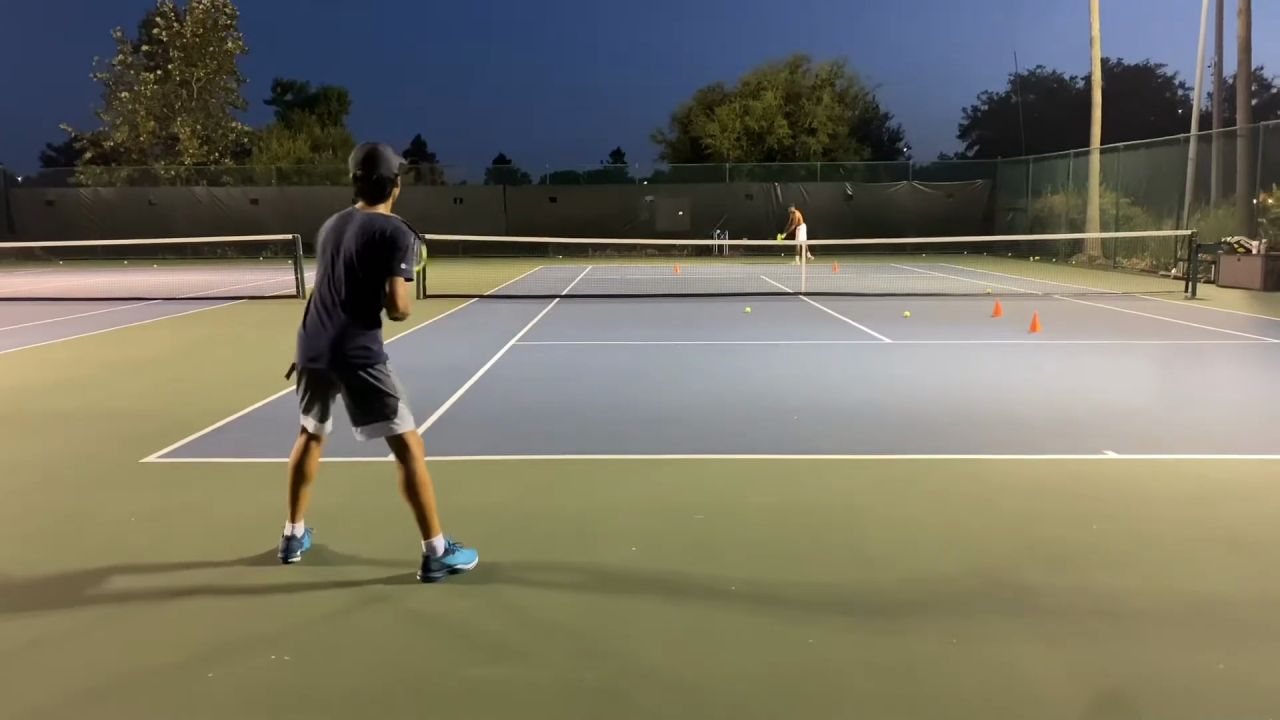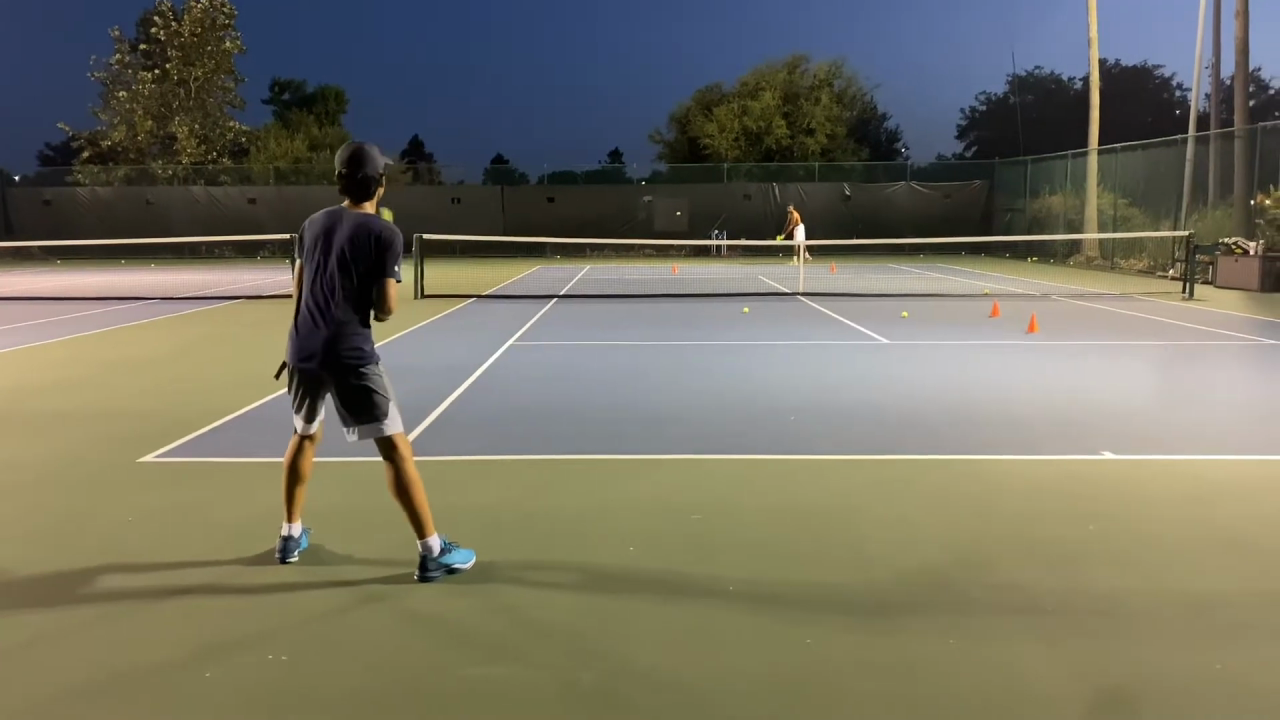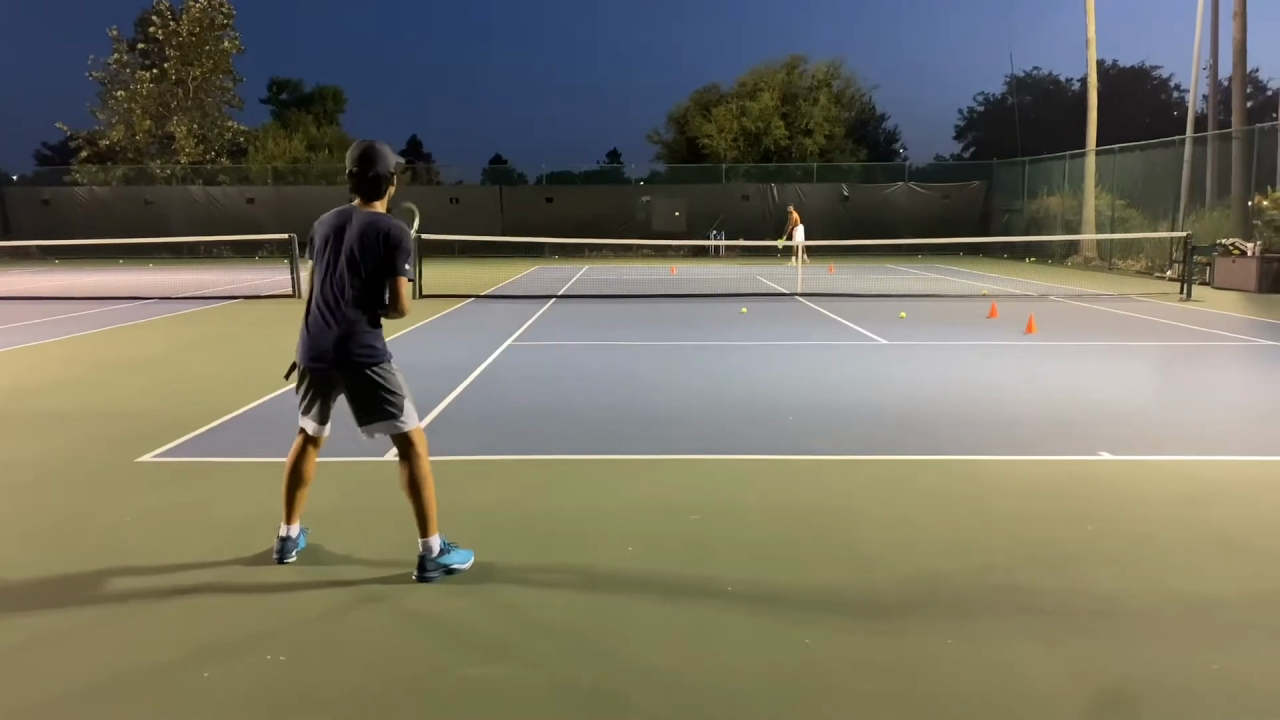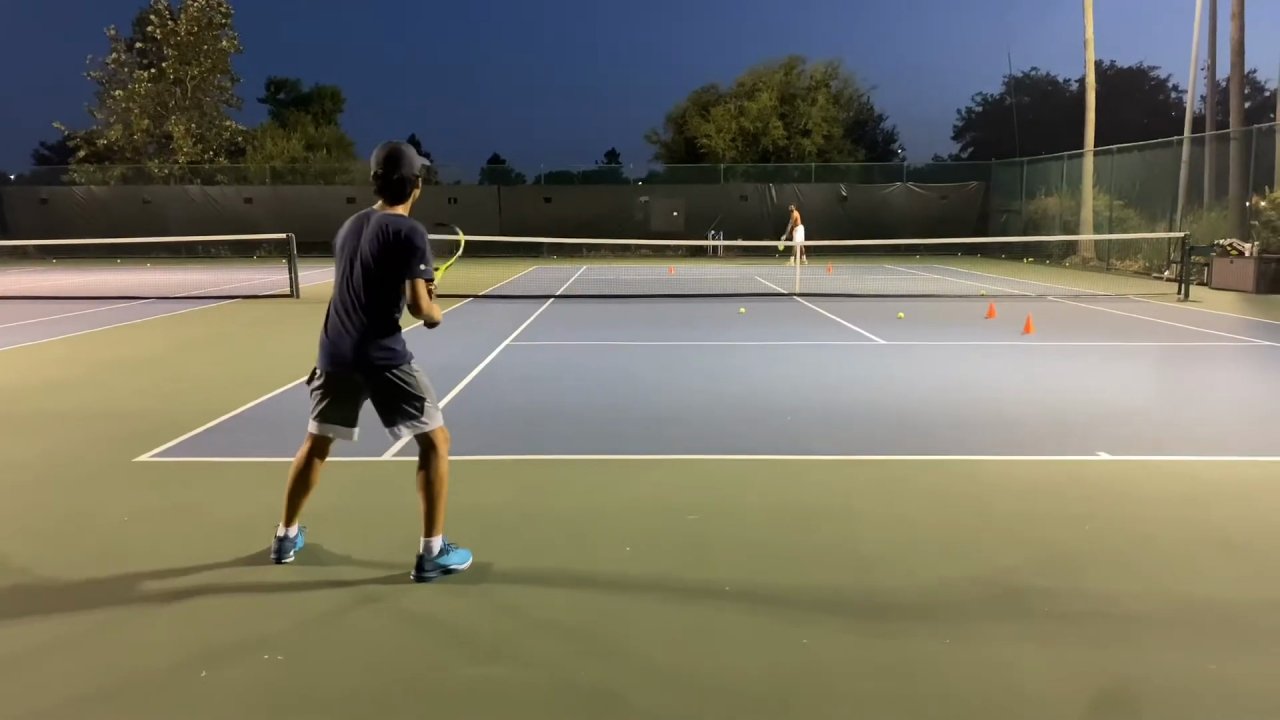
dt=0.2s
person 1, frame 1
left shoulder: (331, 225)
right shoulder: (394, 232)
right elbow: (397, 307)
right wrist: (397, 301)
left hip: (311, 345)
right hip: (357, 351)
left knee: (310, 435)
right knee: (408, 445)
left ankle: (293, 534)
right ankle: (436, 552)
person 1, frame 2
left shoulder: (313, 224)
right shoulder: (385, 234)
right elbow: (385, 308)
left hip: (302, 347)
right hip: (351, 352)
left knee: (304, 435)
right knee: (396, 447)
left ankle: (290, 535)
right ankle: (432, 552)
person 1, frame 3
left shoulder: (324, 223)
right shoulder: (394, 231)
right elbow: (400, 307)
left hip: (314, 347)
right hip: (362, 351)
left knee: (308, 436)
right knee: (412, 443)
left ankle: (288, 535)
right ankle: (432, 551)
person 1, frame 4
left shoulder: (351, 226)
right shoulder: (410, 232)
right elbow: (419, 304)
right wrist: (434, 314)
left hip: (335, 352)
right hip: (382, 354)
left knee: (317, 441)
right knee: (435, 441)
left ankle: (286, 535)
right ankle: (432, 552)
